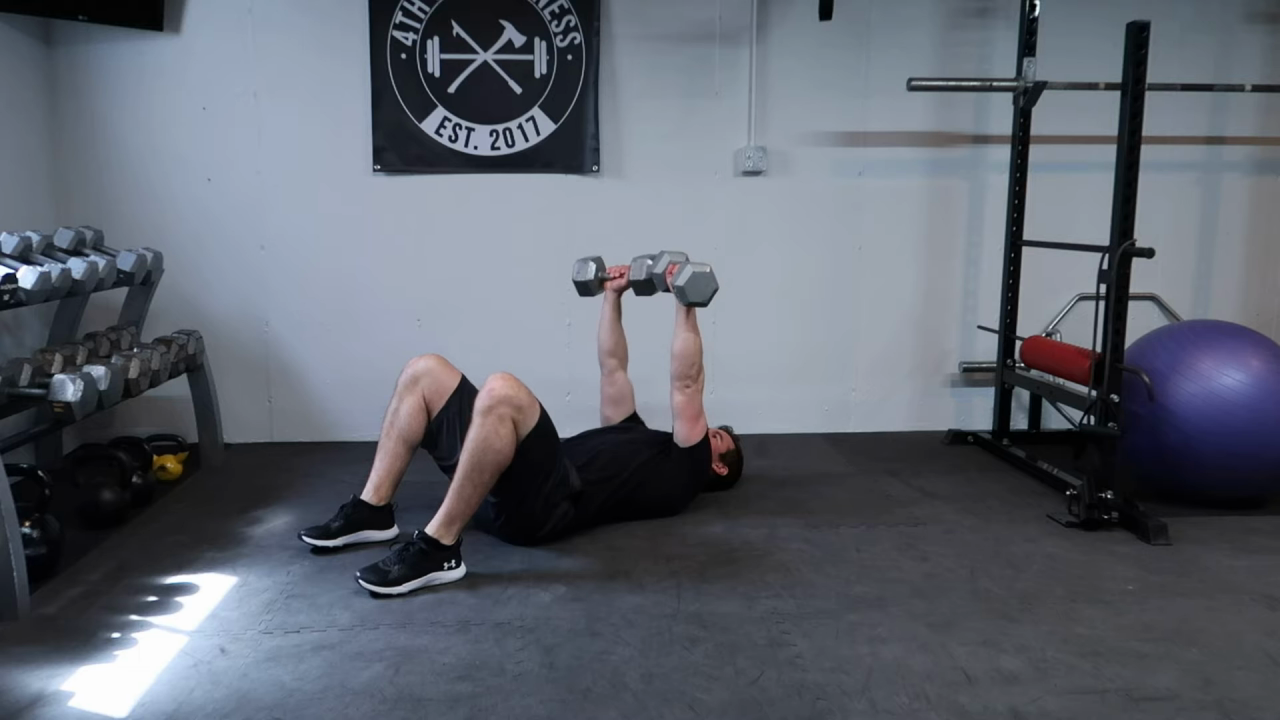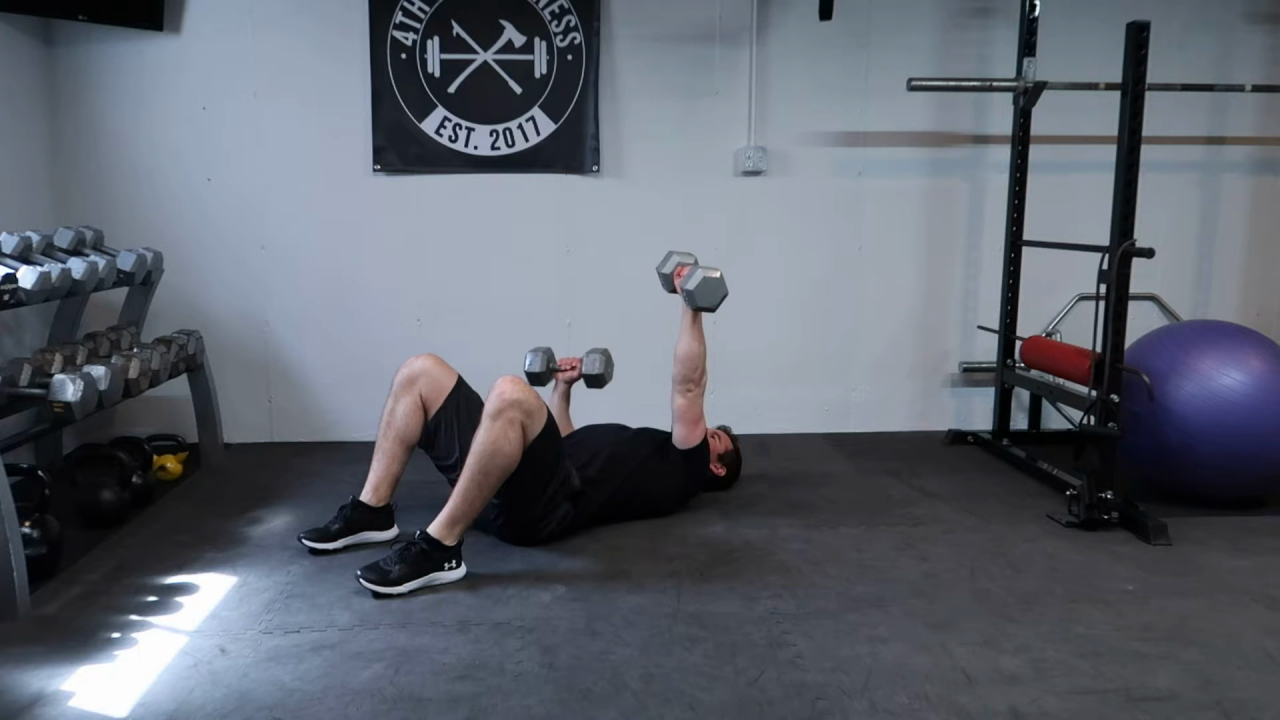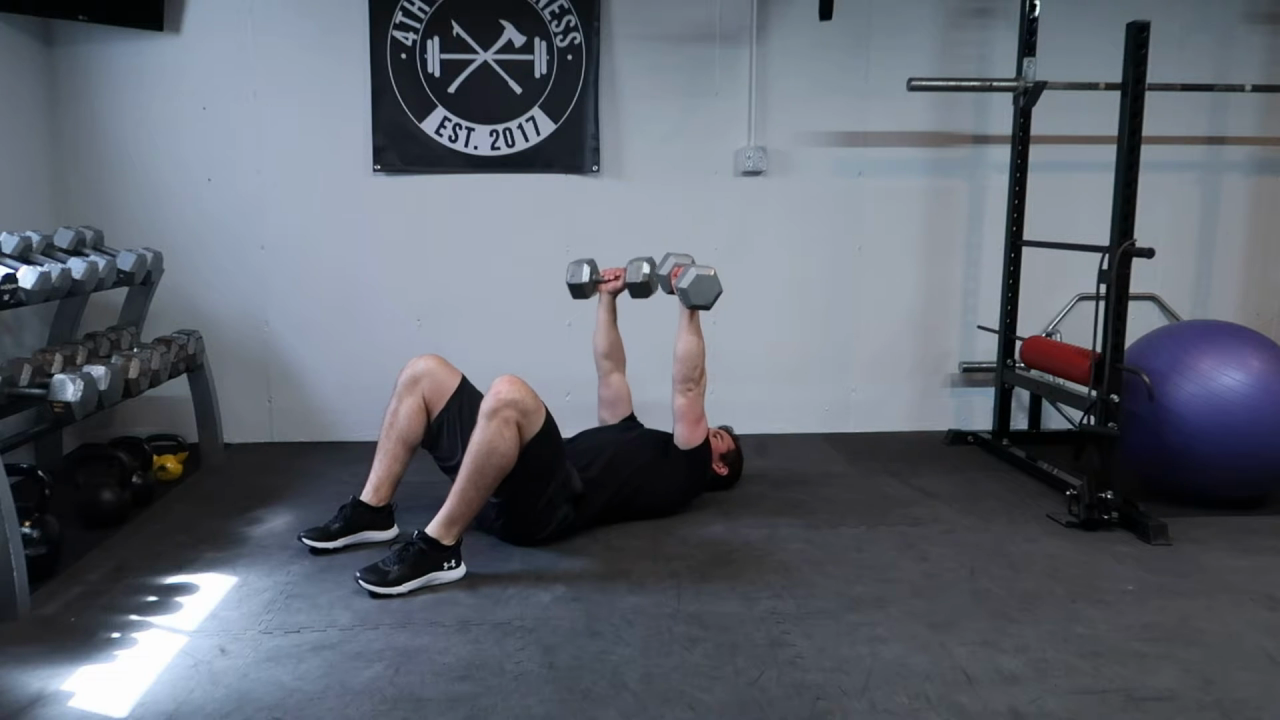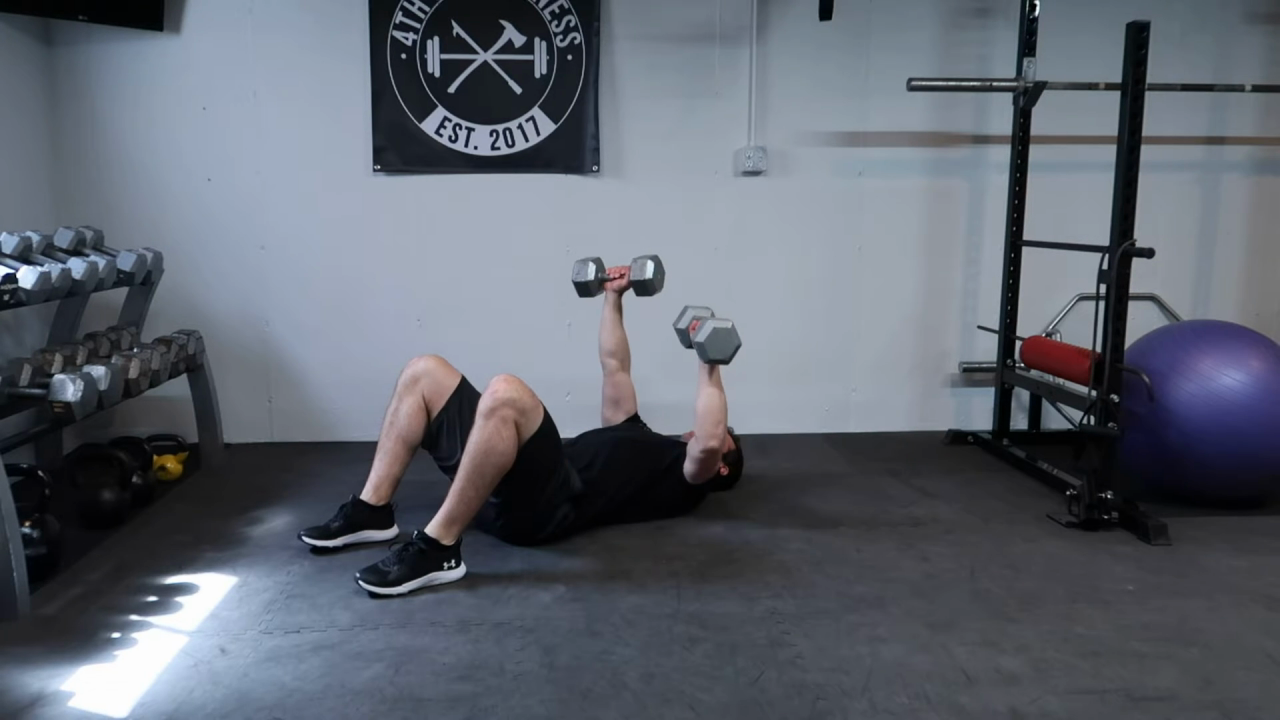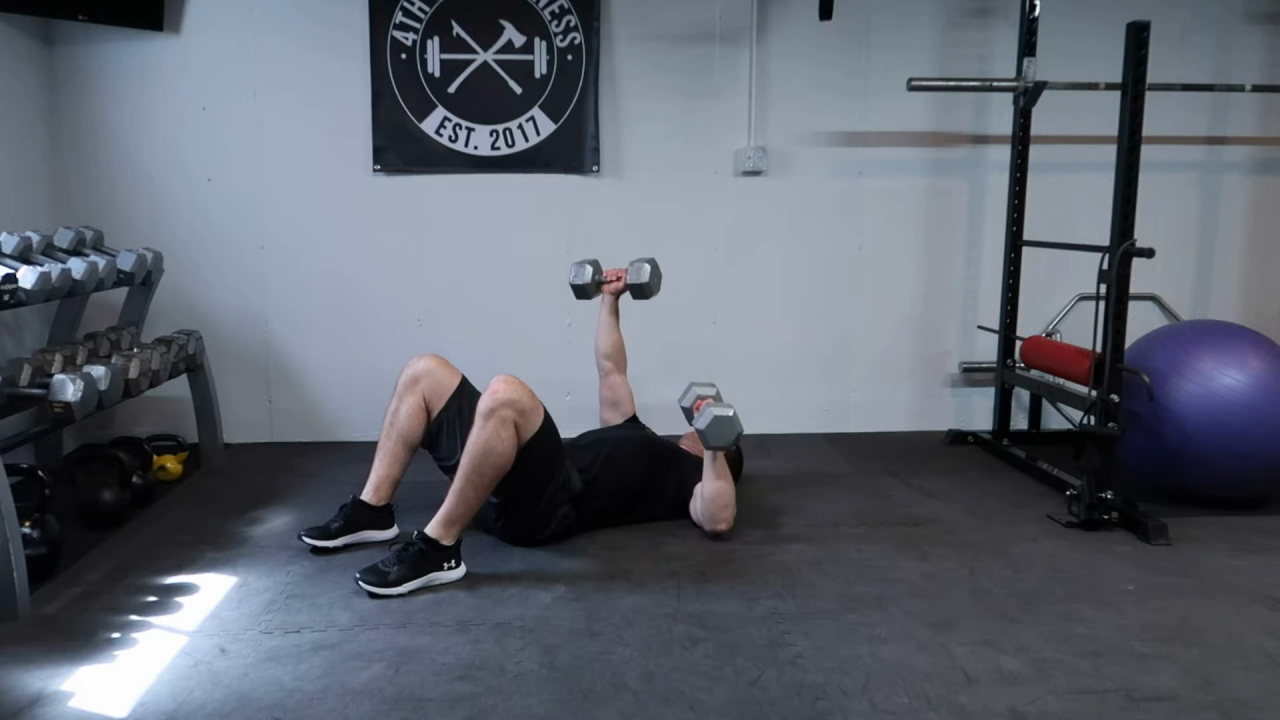
dt=1s
person 1, frame 1
left shoulder: (683, 471)
right shoulder: (640, 441)
left elbow: (686, 385)
right elbow: (614, 369)
left wrist: (685, 306)
right wrist: (613, 298)
left hip: (543, 502)
right hip: (502, 491)
left knee: (501, 391)
right knee: (425, 371)
left ankle: (438, 546)
right ankle: (372, 510)
person 1, frame 2
left shoulder: (683, 469)
right shoulder: (641, 448)
left elbow: (688, 389)
left wrist: (692, 308)
right wrist: (562, 388)
left hip: (545, 503)
right hip: (502, 488)
left knee: (511, 393)
right knee: (422, 371)
left ankle: (438, 547)
right ankle: (372, 510)
person 1, frame 3
left shoulder: (685, 469)
right shoulder: (637, 440)
left elbow: (688, 389)
right elbow: (610, 371)
left wrist: (689, 309)
right wrist: (607, 301)
left hip: (548, 502)
right hip: (502, 489)
left knee: (508, 393)
right knee: (425, 371)
left ankle: (437, 546)
right ankle: (372, 510)
person 1, frame 4
left shoulder: (688, 475)
right shoulder: (640, 437)
left elbow: (709, 443)
right elbow: (615, 368)
left wrist: (709, 365)
right wrist: (613, 298)
left hip: (545, 503)
right hip: (501, 489)
left knee: (505, 392)
right knee: (425, 371)
left ankle: (438, 545)
right ankle: (372, 509)
person 1, frame 5
left shoulder: (690, 473)
right shoulder: (638, 437)
left elbow: (718, 520)
right elbow: (610, 371)
left wrist: (712, 442)
right wrist: (609, 302)
left hip: (545, 503)
right hip: (502, 490)
left knee: (505, 393)
right knee: (425, 371)
left ankle: (437, 546)
right ankle: (372, 510)
